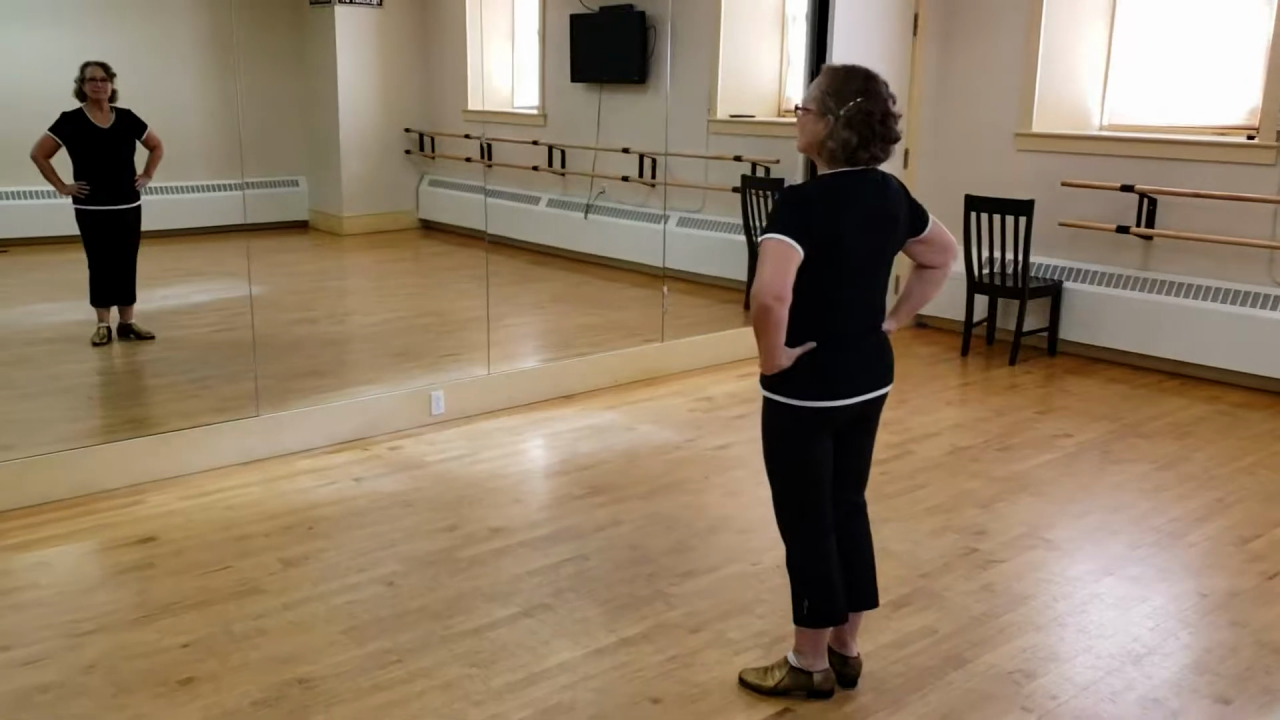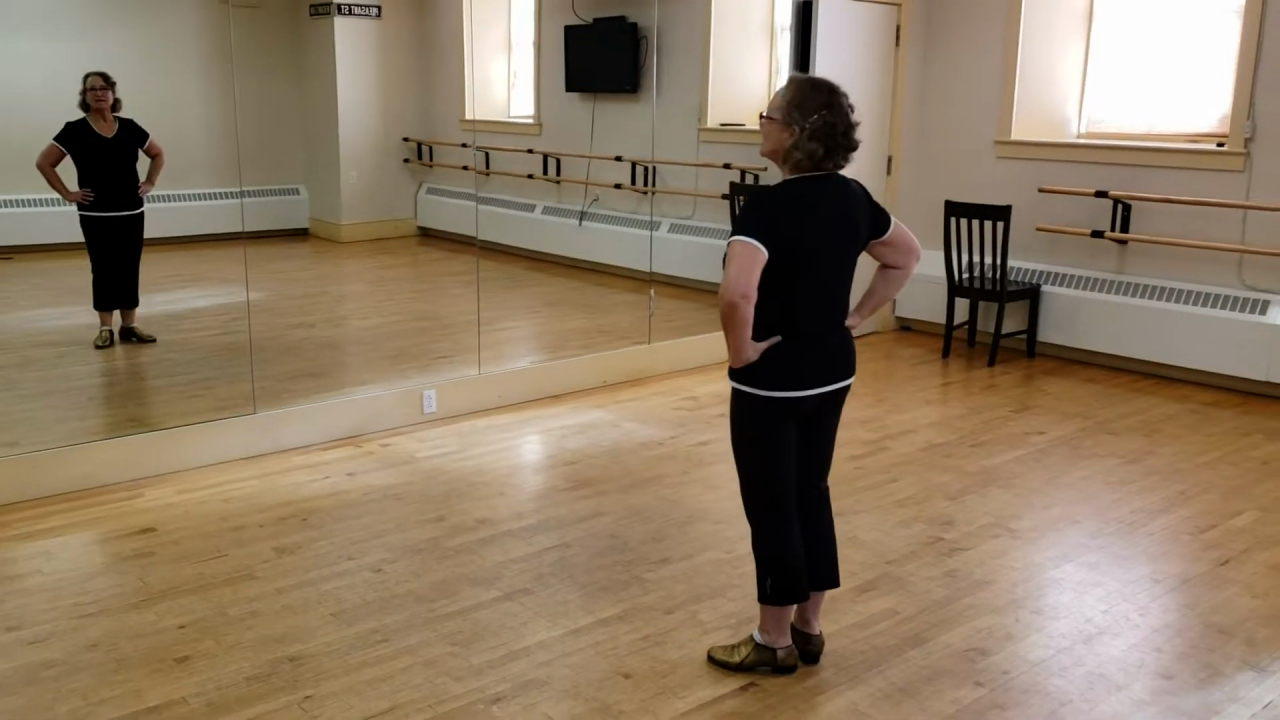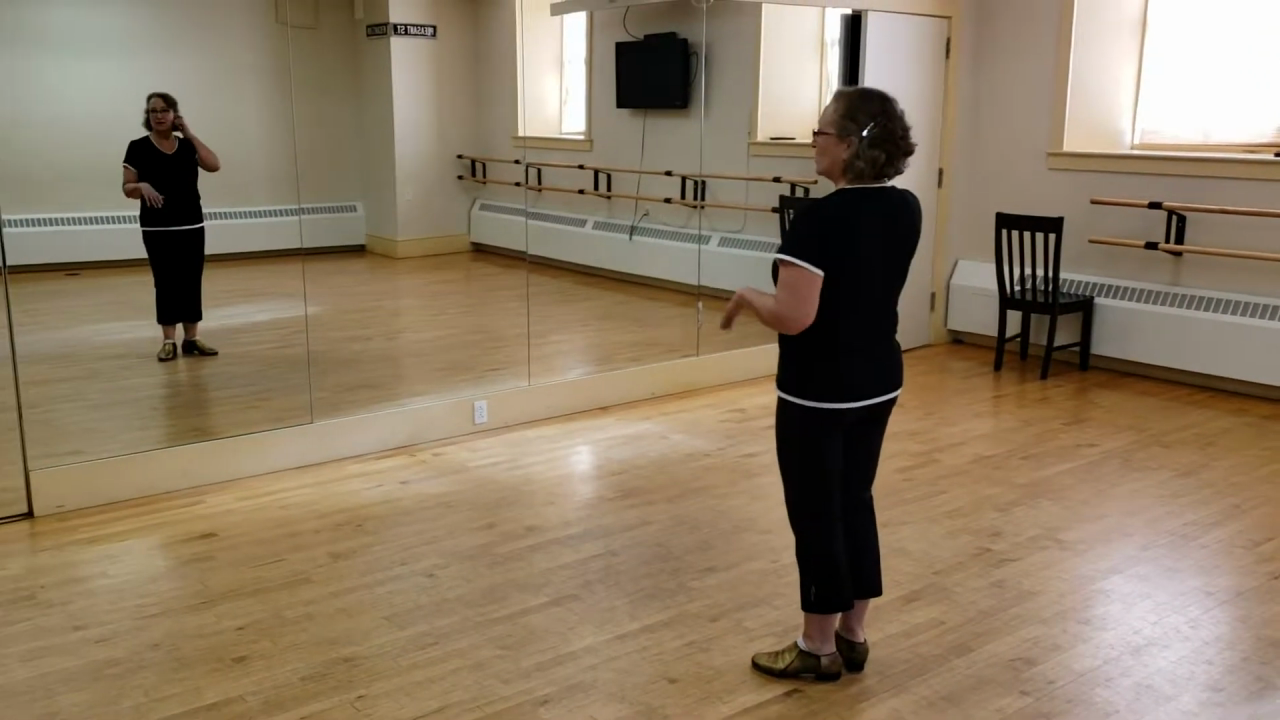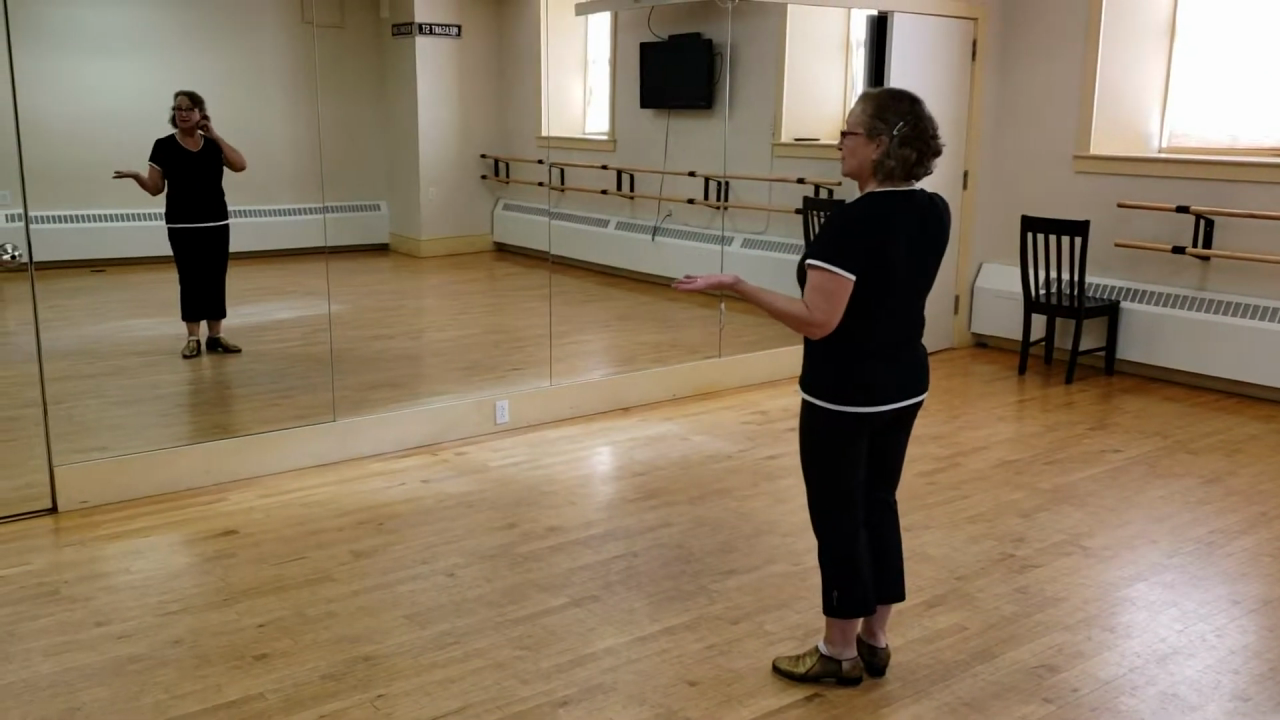
dt=1s
person 1, frame 1
left shoulder: (803, 202)
right shoulder: (889, 193)
left elbow: (770, 295)
right elbow: (943, 255)
left wrist: (773, 355)
left hip: (807, 389)
right hip: (869, 377)
left knee: (806, 522)
right knee: (847, 508)
left ankle: (810, 664)
right ankle: (846, 650)
person 1, frame 2
left shoulder: (768, 205)
right shoulder: (850, 196)
left elbow: (737, 293)
right elbow: (907, 255)
left wrist: (740, 351)
right wrist: (856, 315)
left hip: (773, 381)
right hip: (833, 371)
left knee: (771, 506)
right knee: (811, 493)
left ankle: (774, 641)
right ankle: (809, 628)
person 1, frame 3
left shoulder: (822, 218)
right shoulder: (906, 210)
left elbow: (792, 316)
left wrist: (744, 297)
left hip: (818, 393)
right hip: (880, 383)
left knee: (817, 515)
right knee: (855, 502)
left ankle: (818, 649)
right ankle: (853, 636)
person 1, frame 4
left shoulder: (853, 222)
right shoulder: (933, 213)
left elbow: (817, 319)
left wrist: (736, 285)
left hip: (843, 396)
right hip: (904, 386)
left knee: (838, 518)
right knee: (878, 506)
left ankle: (840, 653)
right ankle: (874, 640)
person 2, frame 1
left shoulder: (127, 118)
right shoulder: (70, 121)
left elbow: (156, 146)
right elbow: (38, 154)
left wrist: (147, 175)
right wrist: (61, 186)
left hip: (128, 206)
right hip: (91, 208)
left knee: (126, 264)
right knee: (100, 265)
left ankle: (127, 322)
right ankle: (103, 325)
person 2, frame 2
left shoulder: (129, 128)
right shoulder: (75, 131)
left elbow: (158, 154)
right elbow: (44, 162)
left wrist: (150, 183)
right wrist: (67, 194)
left hip: (131, 212)
right hip: (96, 214)
left knee: (129, 269)
right knee: (103, 270)
left ankle: (129, 325)
right ankle: (105, 329)
person 2, frame 3
left shoulder: (187, 146)
right shoulder: (138, 148)
left elbow: (213, 165)
right elbow: (127, 189)
left wrist: (189, 134)
right wrist: (141, 187)
left hip: (192, 226)
right hip: (157, 229)
left knee: (192, 281)
right knee: (165, 282)
left ankle: (192, 338)
right ankle: (169, 341)
person 2, frame 4
left shoulder: (213, 145)
right shoulder: (164, 146)
left elbow: (240, 165)
right elbow: (156, 188)
left wrist: (215, 136)
right wrist: (136, 176)
left hip: (216, 223)
right hip: (182, 225)
left knee: (216, 279)
right knee: (190, 280)
left ankle: (215, 335)
right ankle: (193, 338)
